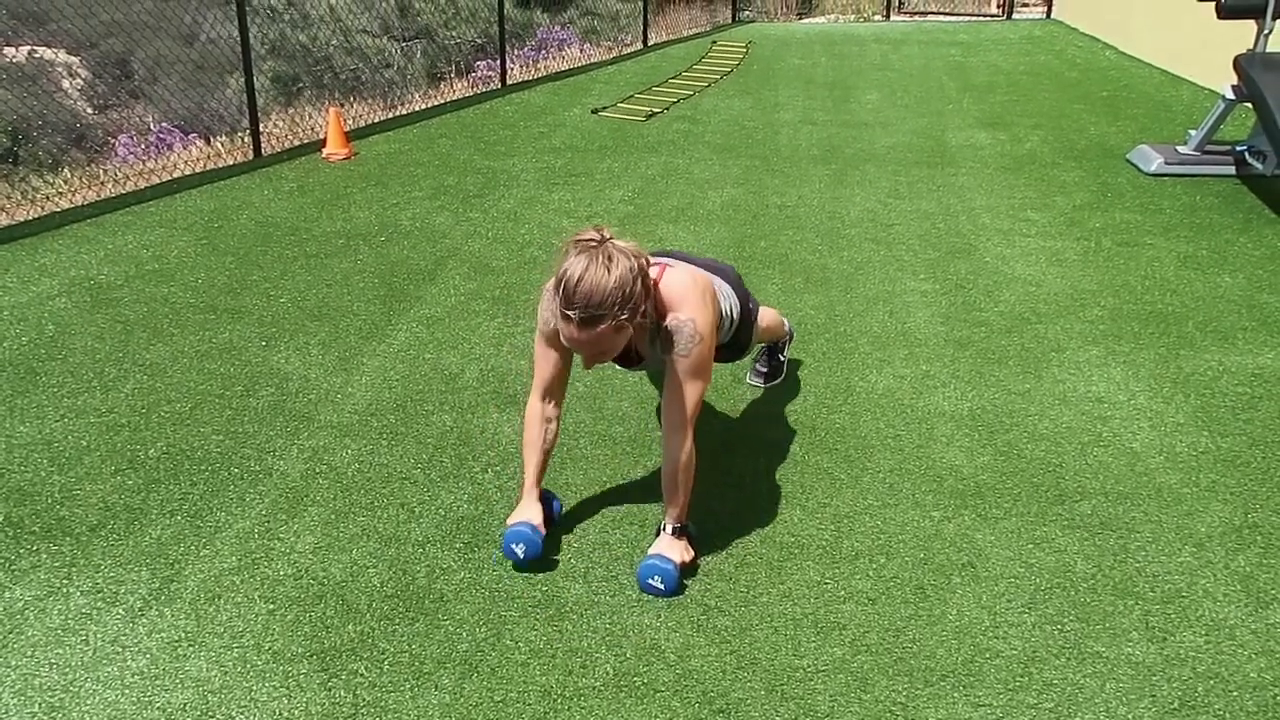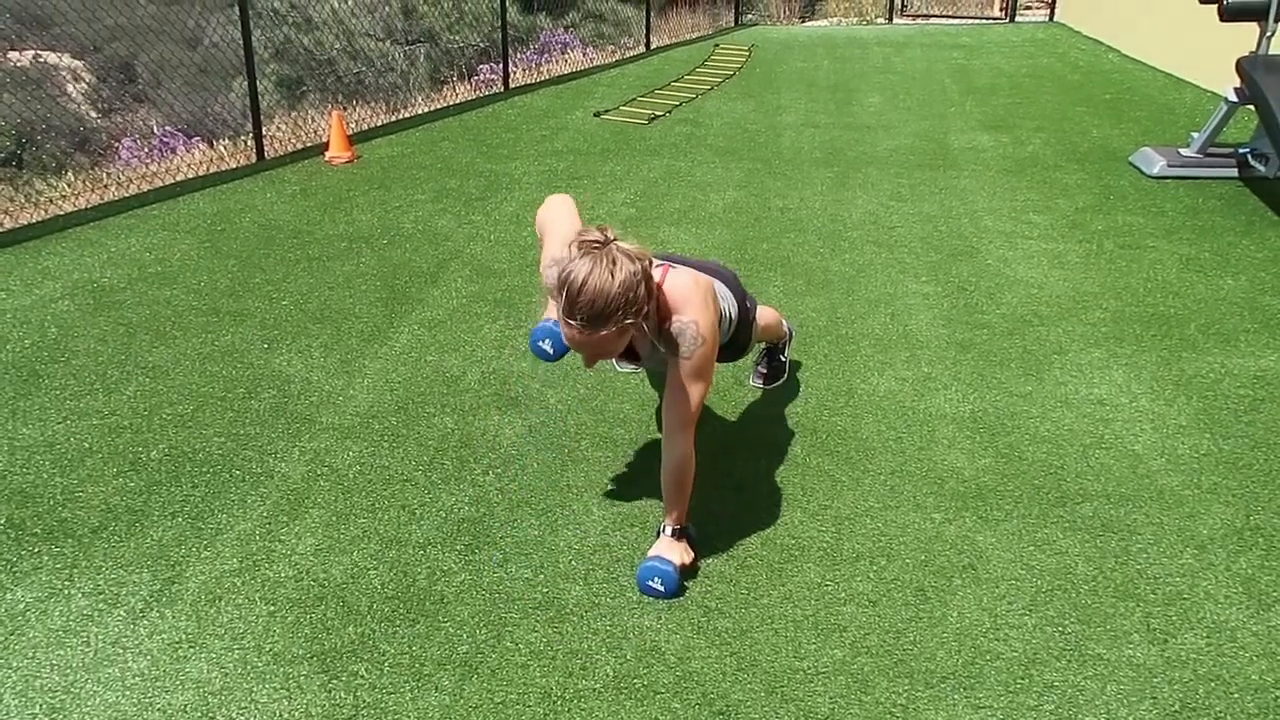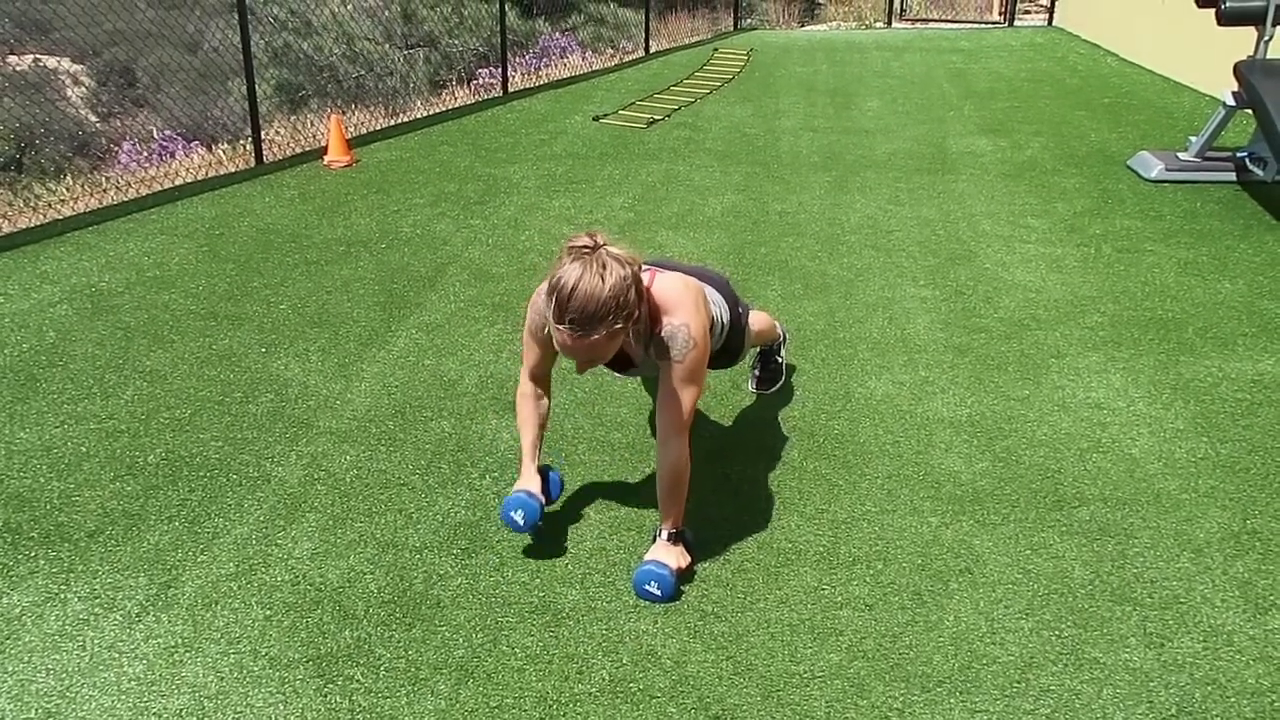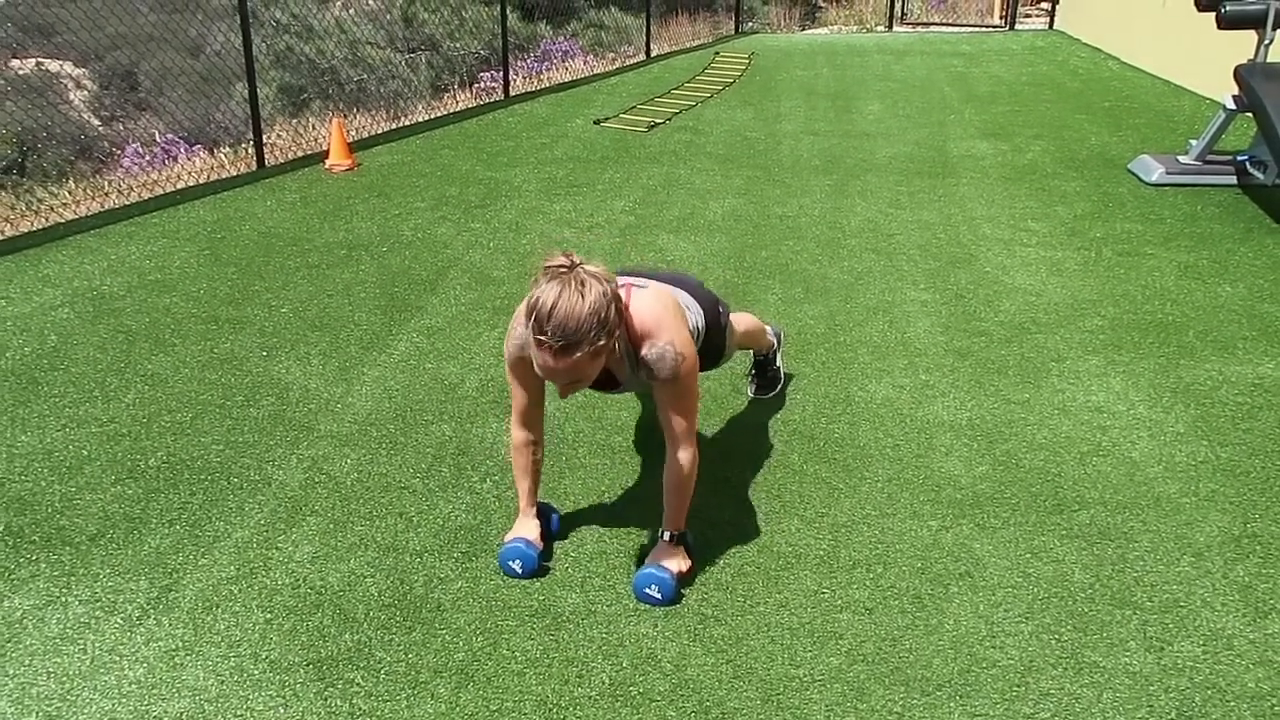
dt=0.5s
person 1, frame 1
left shoulder: (685, 319)
right shoulder: (563, 298)
left elbow: (678, 435)
right elbow: (545, 399)
left wrist: (673, 532)
right wrist: (529, 497)
left hip: (723, 298)
left knee: (753, 328)
left ankle: (779, 332)
person 1, frame 2
left shoulder: (689, 322)
right shoulder: (565, 276)
left elbow: (678, 436)
right elbow: (557, 204)
left wrist: (674, 532)
left hip: (723, 314)
left knee: (754, 323)
left ankle: (777, 334)
person 1, frame 3
left shoulder: (679, 326)
right shoulder: (551, 302)
left elbow: (672, 441)
right elbow: (531, 382)
left wrist: (669, 537)
right wrist: (529, 469)
left hip: (714, 308)
left knee: (748, 330)
left ankle: (773, 338)
person 1, frame 4
left shoulder: (660, 341)
right shoulder: (527, 330)
left elbow: (682, 447)
right elbow: (526, 427)
left wrist: (673, 538)
right wrist: (527, 513)
left hip: (688, 302)
left knee: (736, 329)
left ankle: (768, 345)
